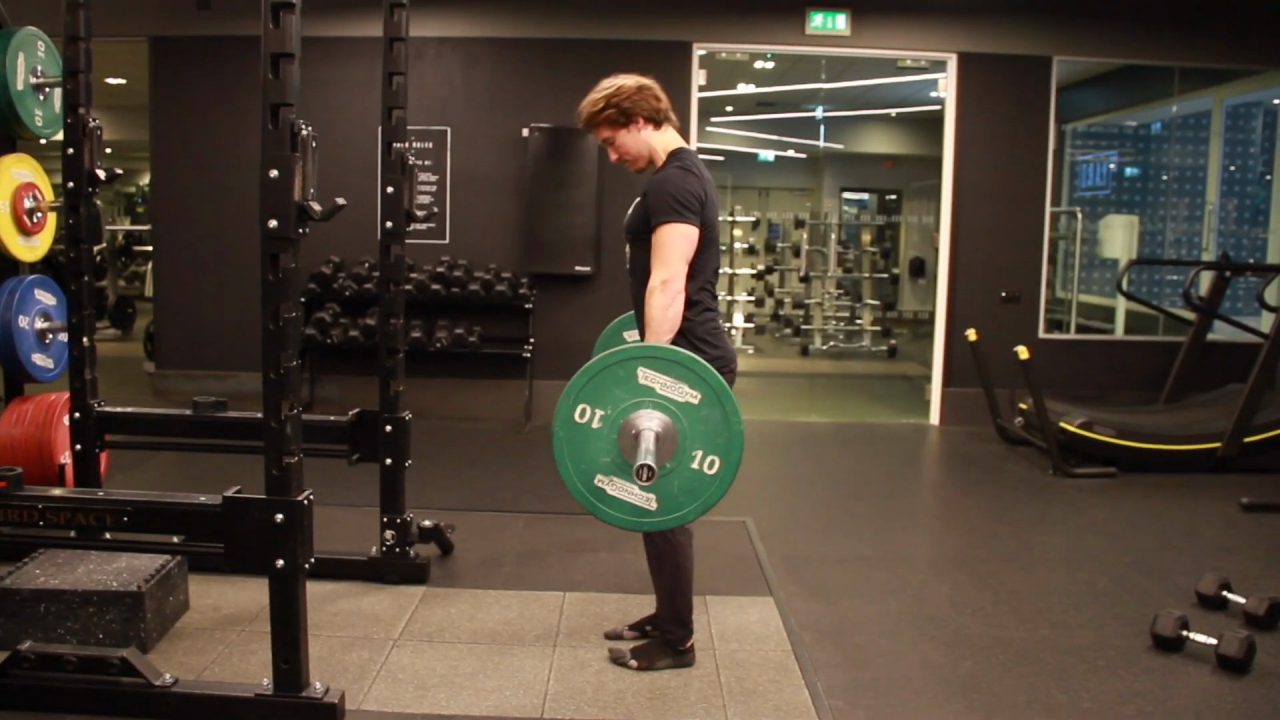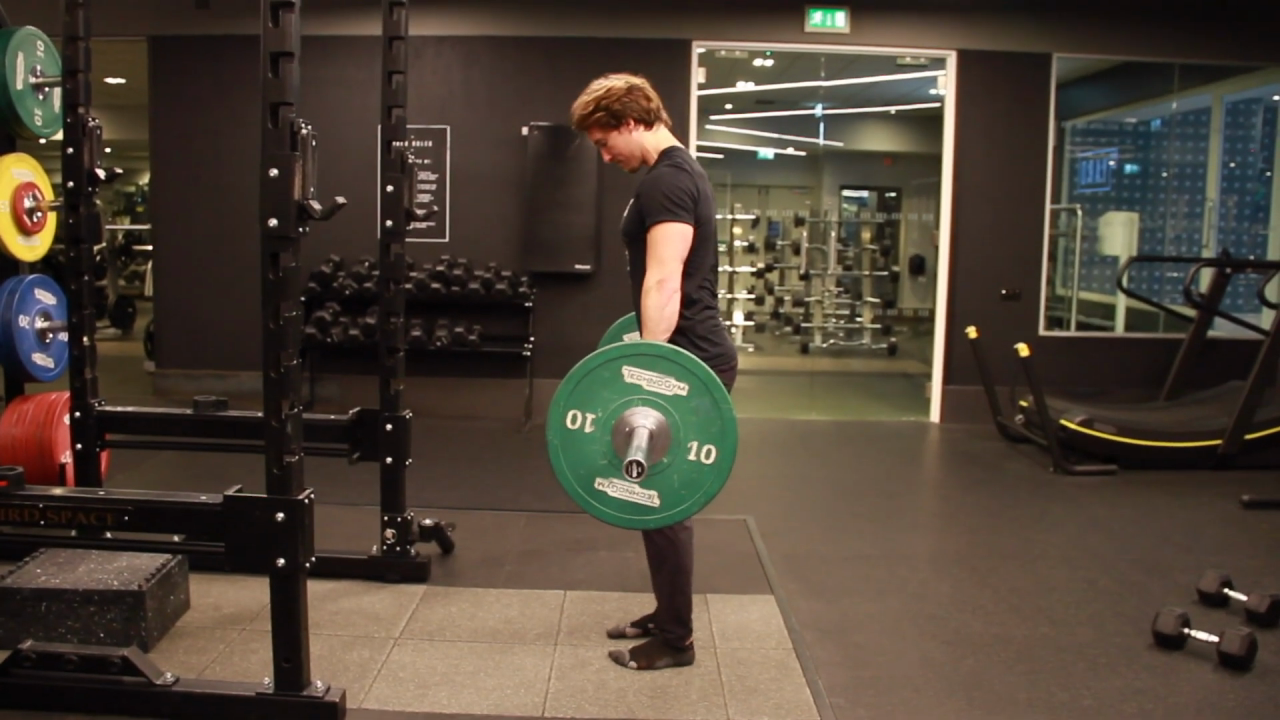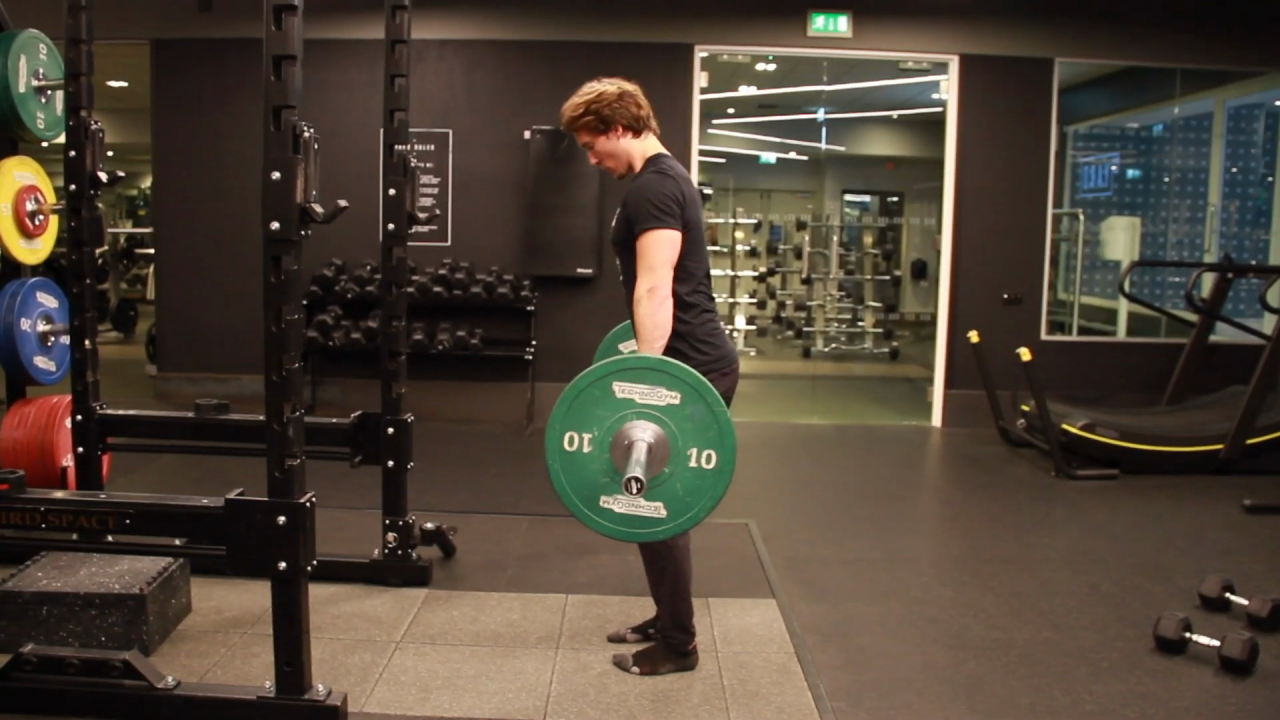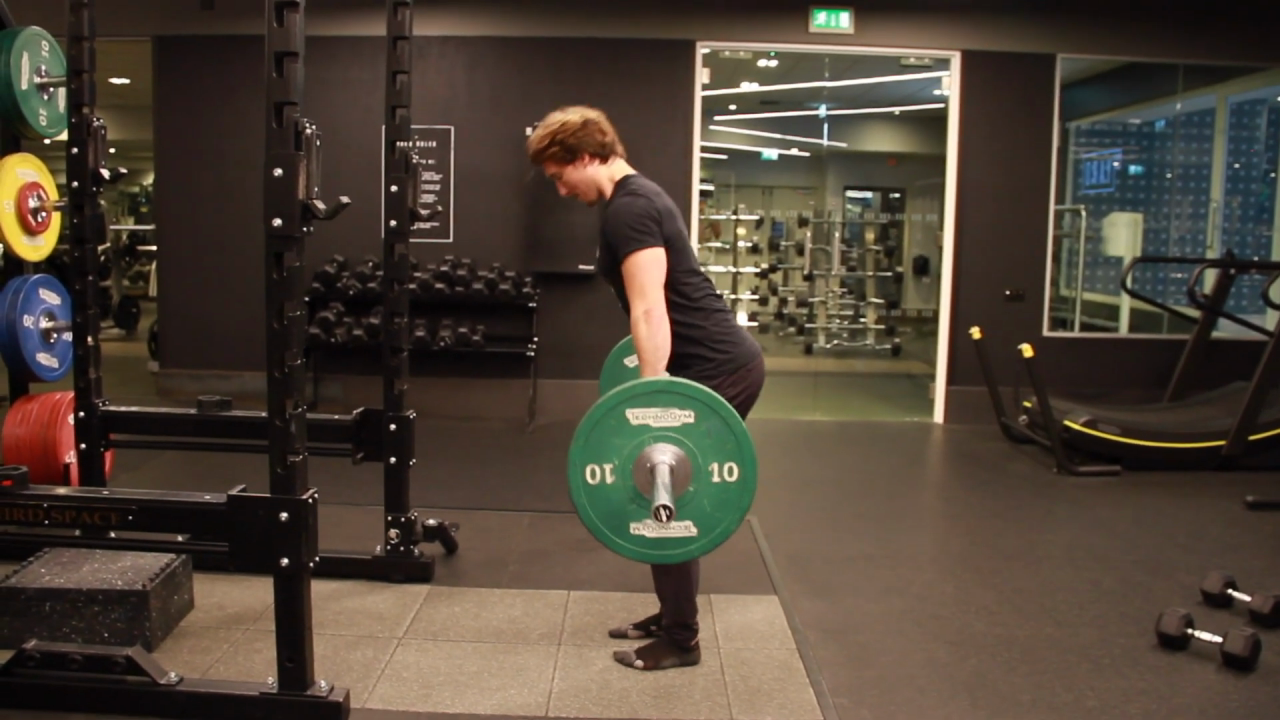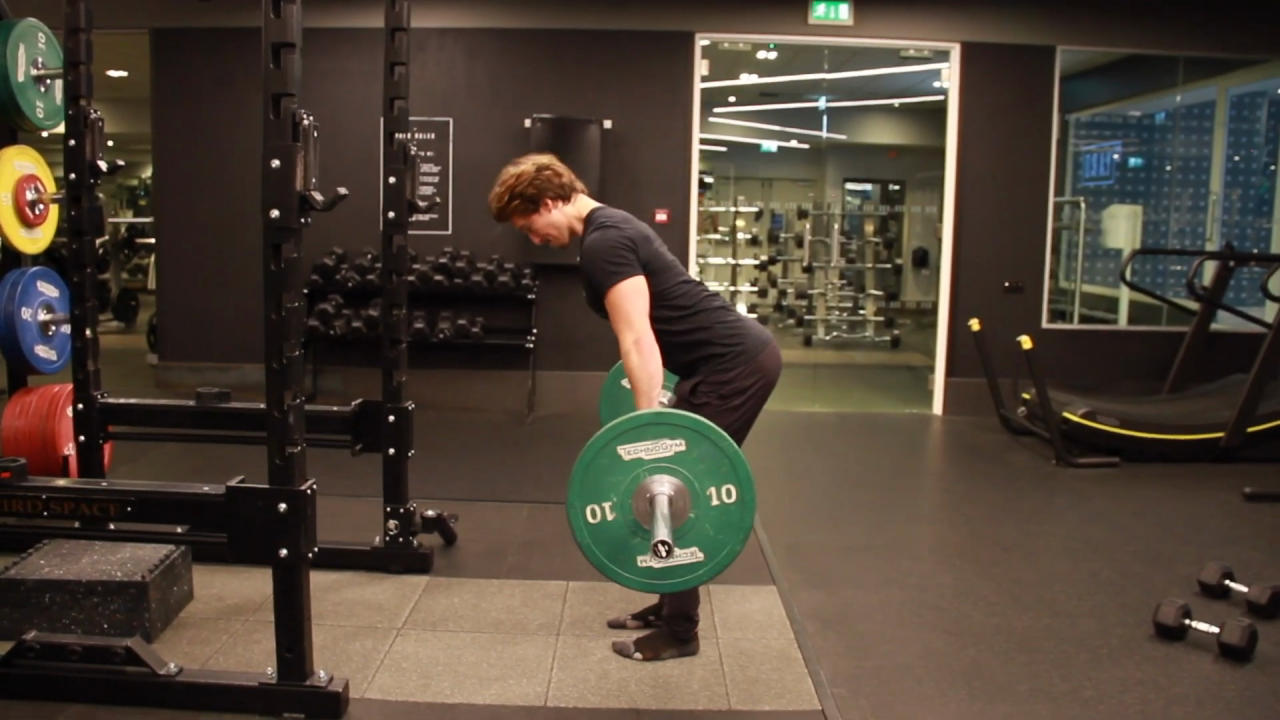
dt=0.5s
person 1, frame 1
left shoulder: (672, 182)
right shoulder: (681, 176)
left elbow: (668, 285)
right hip: (691, 359)
left ankle: (675, 639)
right ankle: (667, 617)
person 1, frame 2
left shoulder: (665, 180)
right shoulder: (678, 172)
left elbow: (664, 283)
left hip: (688, 364)
right hip: (695, 357)
left ankle: (674, 638)
right ankle: (667, 615)
person 1, frame 3
left shoulder: (651, 187)
right shoulder: (666, 179)
left elbow: (656, 290)
left hip: (691, 370)
right hip: (697, 362)
left ankle: (676, 643)
right ankle: (669, 619)
person 1, frame 4
left shoulder: (628, 209)
right shoulder: (639, 197)
left elbow: (650, 312)
left hip: (717, 370)
right hip: (720, 362)
left ankle: (680, 640)
right ankle: (672, 616)
person 1, frame 5
left shoulder: (601, 245)
right shoulder: (611, 228)
left elbow: (638, 340)
right elbow: (643, 333)
right wrist: (653, 417)
left hip: (735, 365)
right hip: (742, 354)
left ankle: (678, 631)
right ankle: (669, 603)
